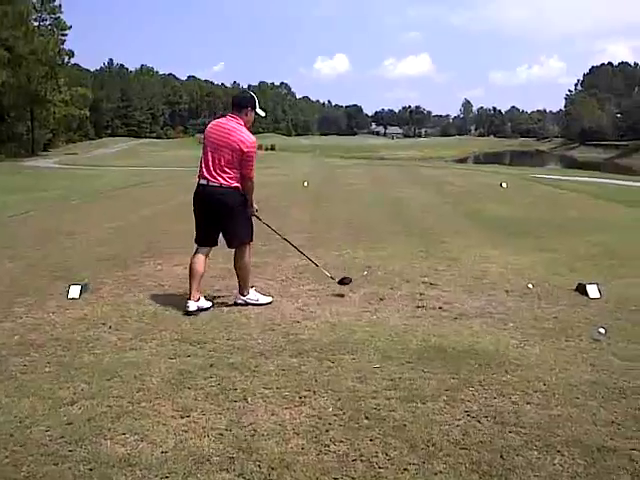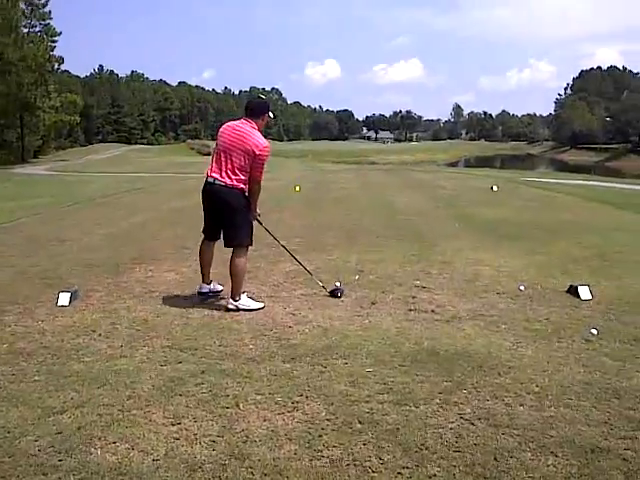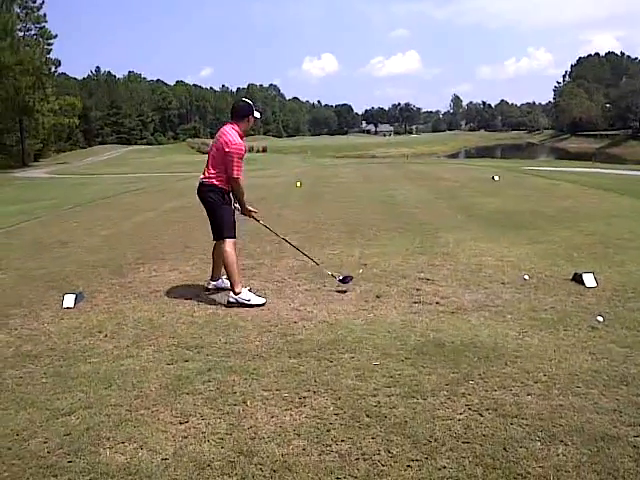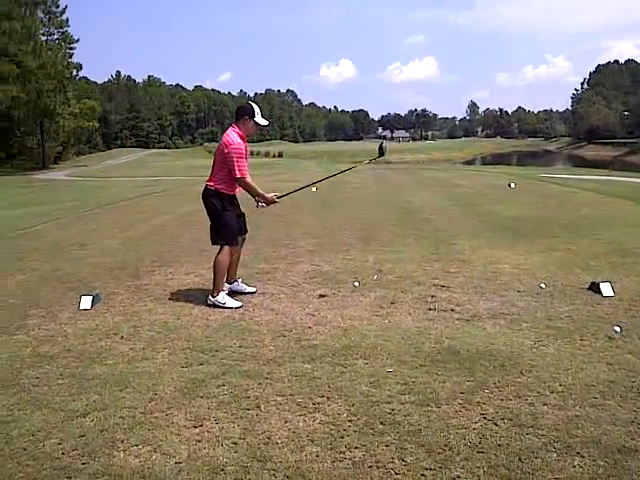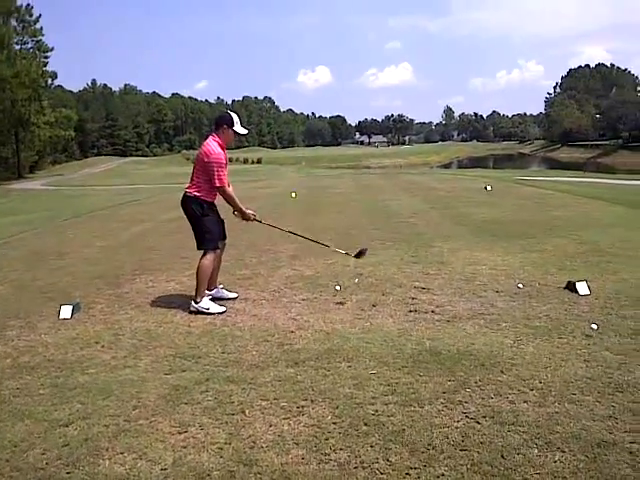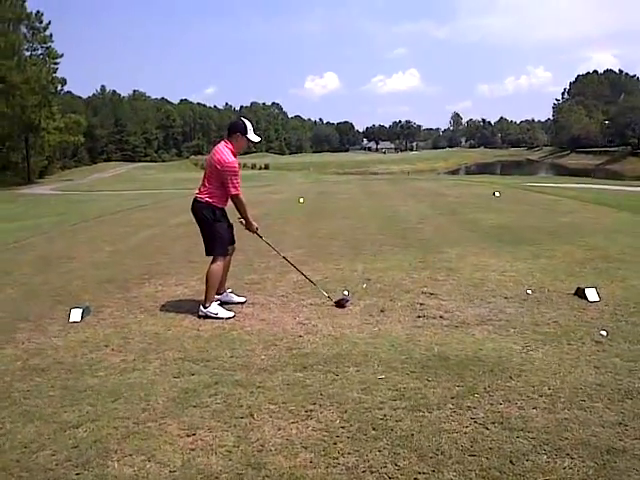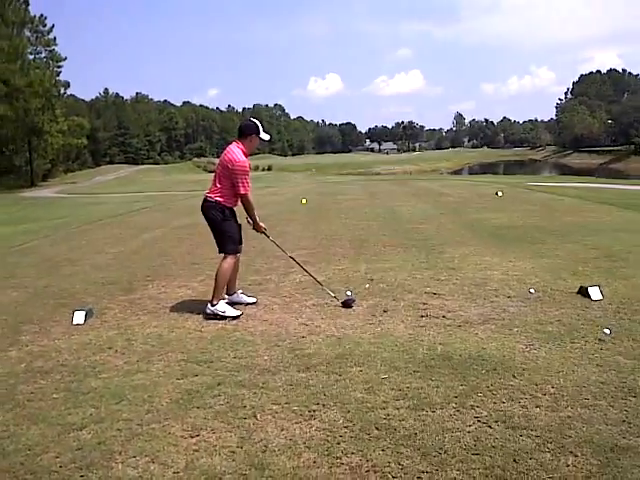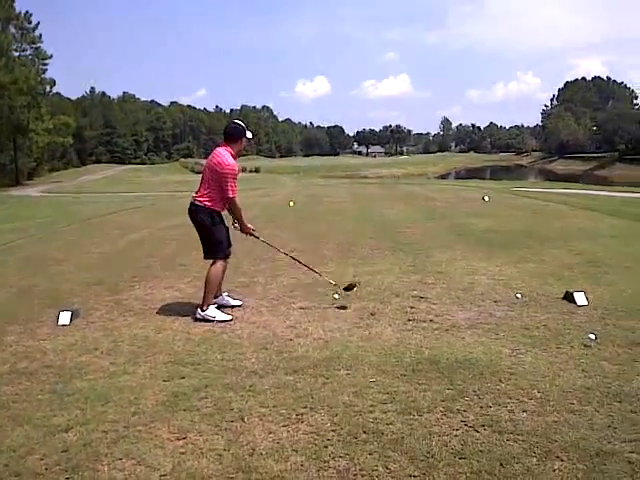
dt=0.5s
person 1, frame 1
left shoulder: (212, 127)
right shoulder: (247, 139)
right elbow: (247, 178)
right wrist: (250, 204)
left hip: (203, 190)
right hip: (228, 195)
left knee: (203, 247)
right knee: (243, 245)
left ankle: (194, 298)
right ankle: (245, 293)
person 1, frame 2
left shoulder: (226, 128)
right shoulder: (261, 144)
right elbow: (255, 182)
right wrist: (253, 208)
left hip: (210, 187)
right hip: (232, 194)
left knee: (209, 238)
right knee: (241, 247)
left ankle: (206, 284)
right ankle: (237, 298)
person 1, frame 3
left shoulder: (225, 131)
right shoulder: (236, 143)
right elbow: (235, 179)
left wrist: (237, 201)
right wrist: (243, 205)
left hip: (210, 188)
right hip: (215, 191)
left knee: (221, 237)
right knee: (228, 240)
left ankle: (215, 280)
right ankle: (237, 291)
person 1, frame 4
left shoulder: (236, 138)
right shoulder: (235, 143)
left elbow: (242, 176)
right elbow: (242, 179)
left wrist: (257, 196)
right wrist: (264, 196)
left hip: (226, 196)
right hip: (218, 196)
left knee: (239, 237)
right knee: (227, 244)
left ankle: (231, 282)
right ankle: (216, 294)
person 1, frame 5
left shoulder: (215, 146)
right shoulder: (215, 152)
left elbow: (224, 184)
right elbow: (223, 189)
left wrist: (237, 207)
right wrist: (242, 210)
left hip: (204, 202)
right hip: (197, 203)
left knee: (219, 244)
right knee: (211, 250)
left ankle: (212, 289)
right ankle: (199, 300)
person 1, frame 6
left shoulder: (221, 149)
right shoulder: (229, 160)
right elbow: (236, 196)
left wrist: (242, 217)
right wrist: (248, 221)
left hip: (212, 207)
right hip: (209, 208)
left knee: (228, 248)
right knee: (219, 256)
left ankle: (221, 292)
right ankle: (207, 306)
person 1, frame 7
left shoulder: (234, 150)
right shoulder: (240, 160)
right elbow: (244, 196)
left wrist: (252, 215)
right wrist: (255, 221)
left hip: (221, 206)
right hip: (217, 208)
left knee: (236, 249)
right knee: (231, 253)
left ankle: (232, 293)
right ankle: (215, 303)
person 1, frame 8
left shoulder: (219, 153)
right shoulder: (229, 163)
right elbow: (231, 200)
left wrist: (234, 216)
right wrist: (243, 224)
left hip: (207, 210)
right hip: (206, 212)
left knee: (225, 253)
right knee: (220, 258)
left ankle: (218, 296)
right ankle: (205, 309)
